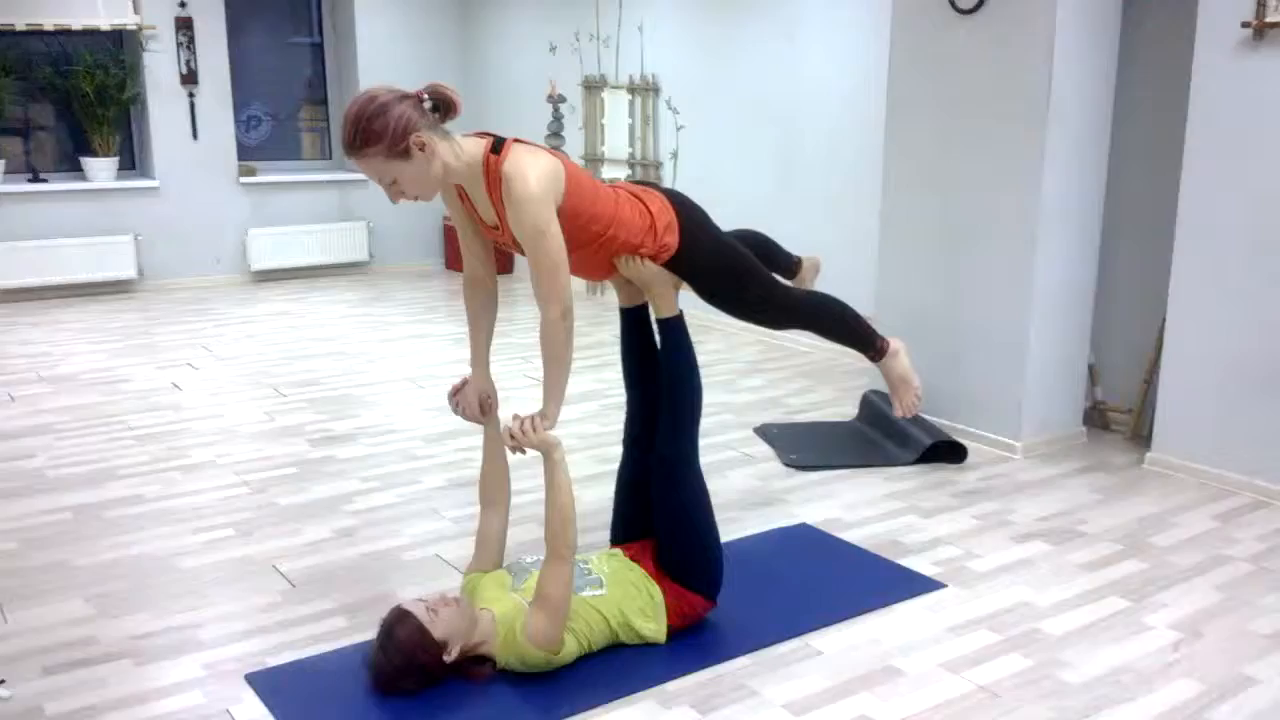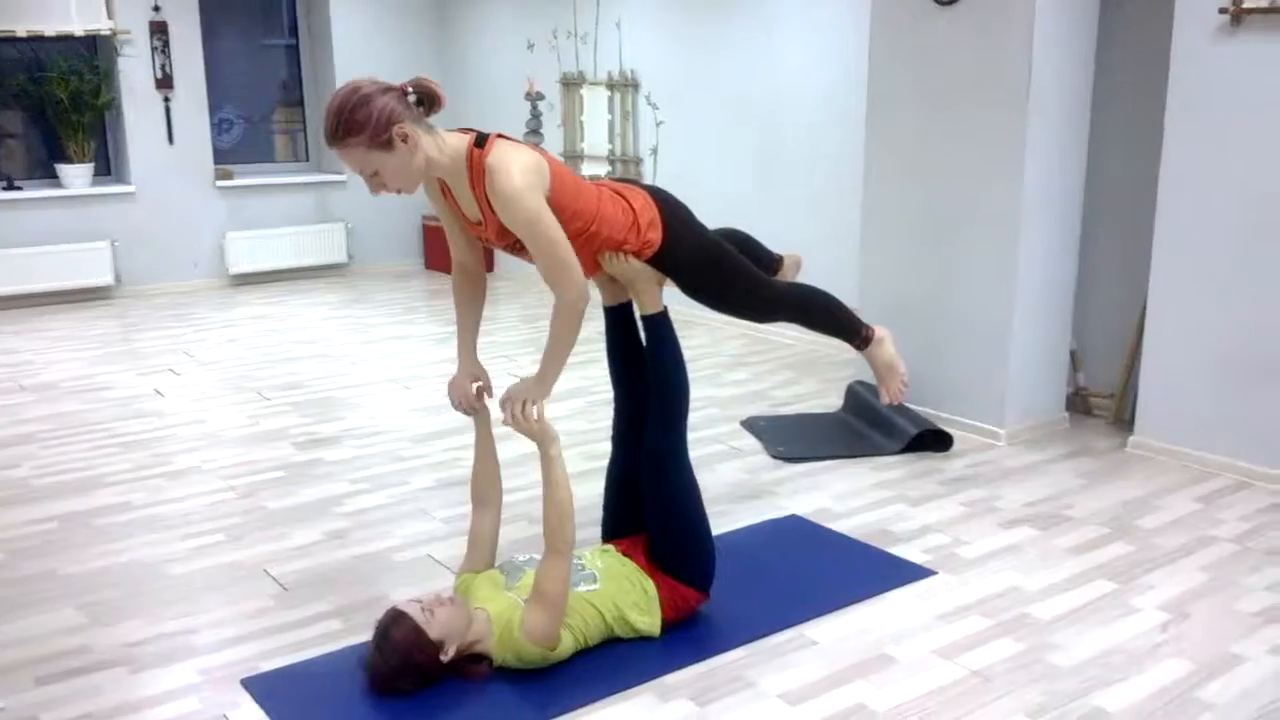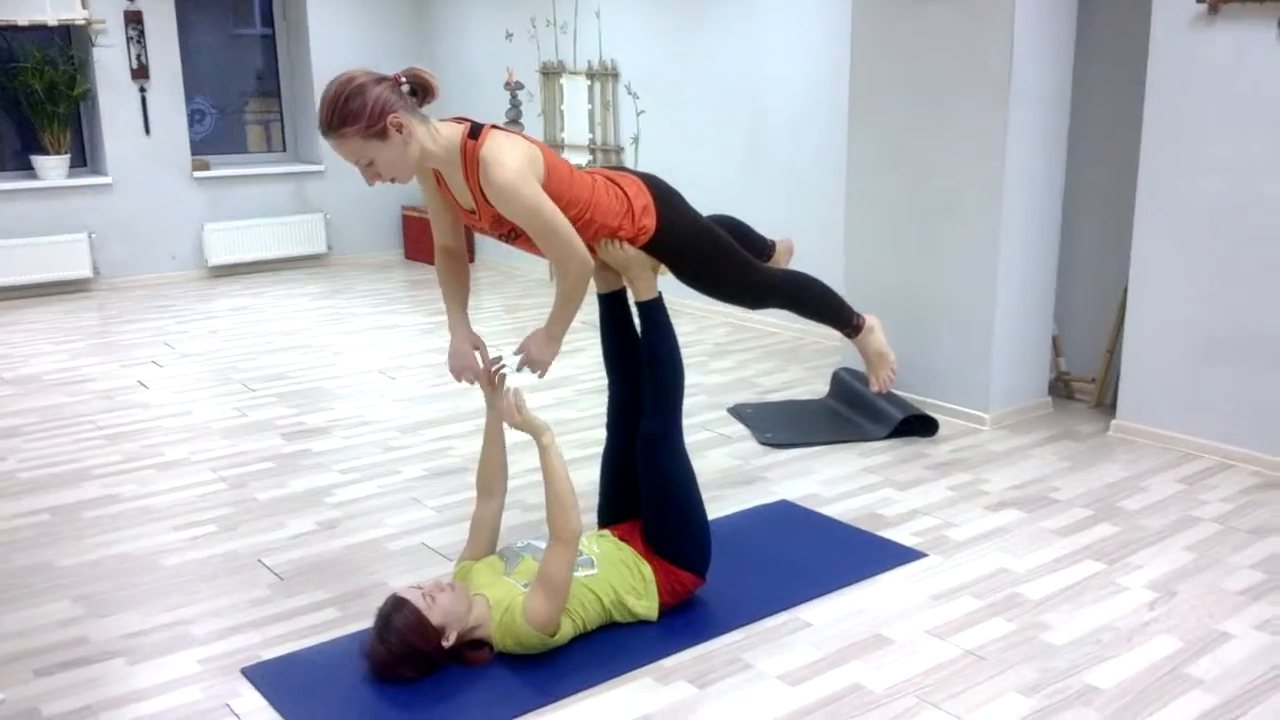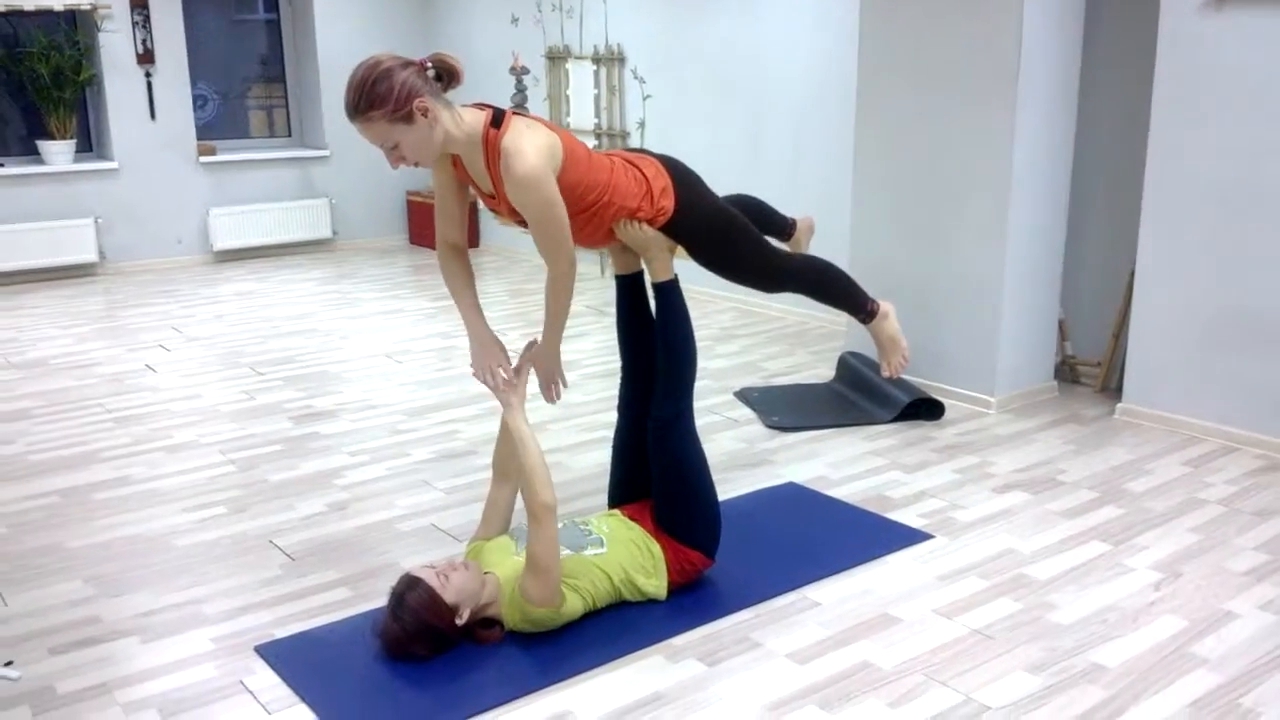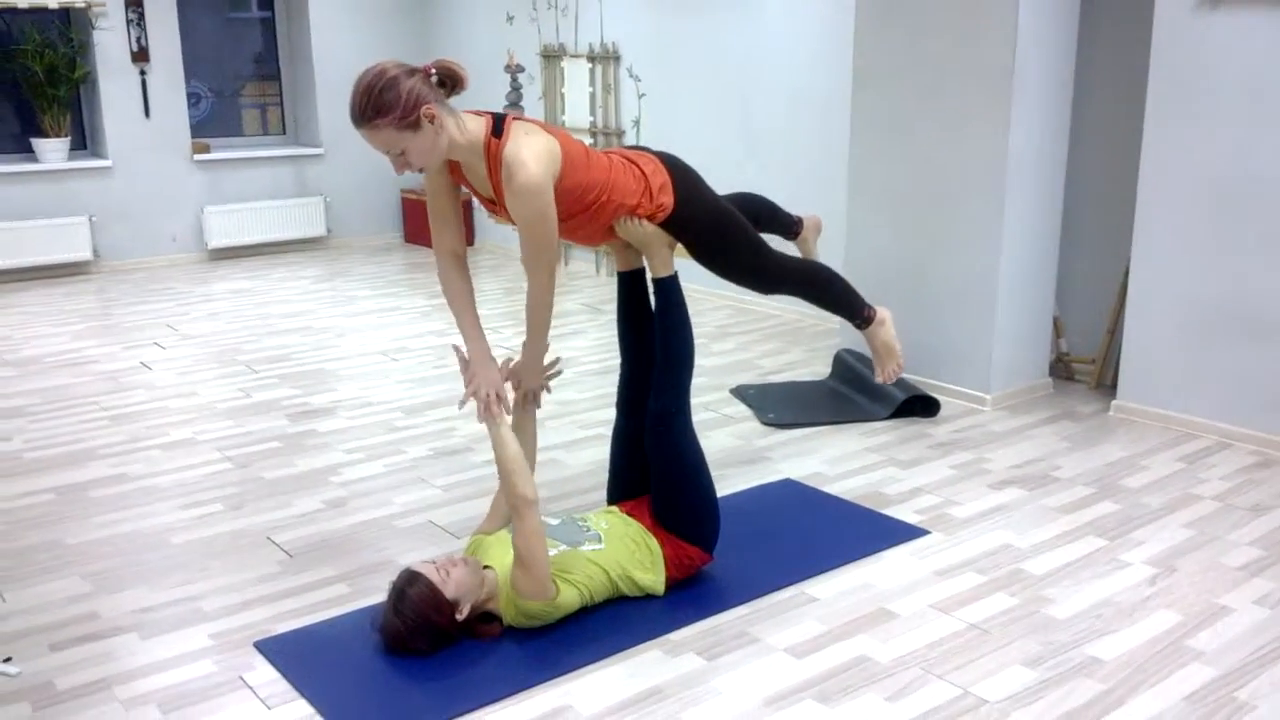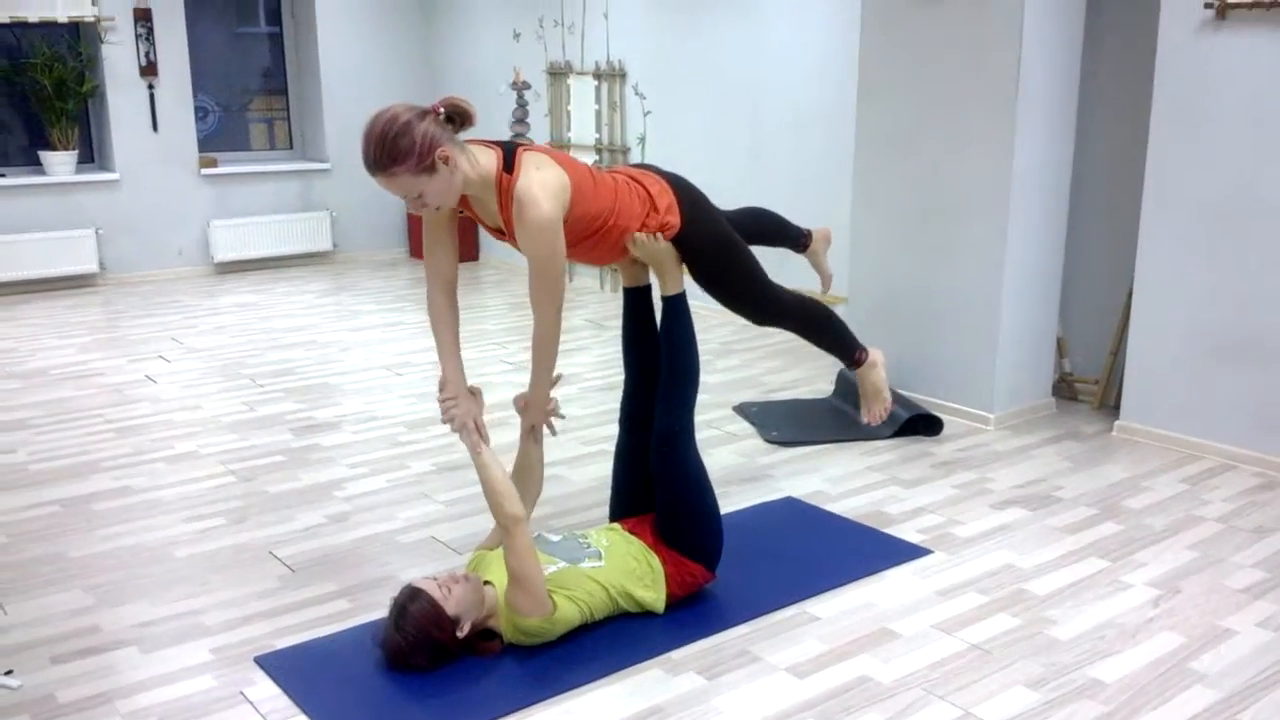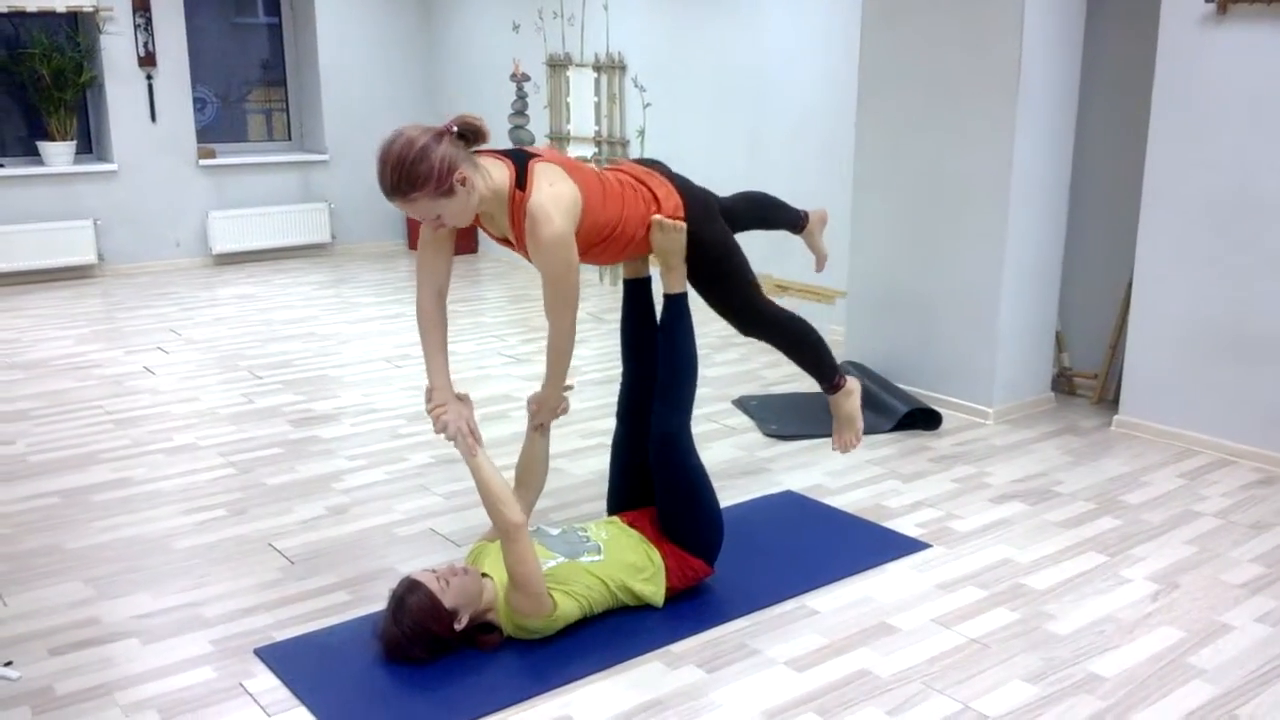
dt=0.3s
person 1, frame 1
left shoulder: (522, 181)
right shoulder: (456, 180)
left elbow: (557, 308)
right elbow: (479, 277)
left wrist: (549, 413)
right wrist: (479, 372)
left hip: (667, 231)
right hip: (629, 218)
left knee: (774, 307)
right knee: (733, 249)
left ankle: (885, 352)
right ankle: (798, 265)
person 1, frame 2
left shoulder: (506, 179)
right shoulder: (439, 174)
left elbow: (573, 292)
right elbow: (468, 269)
left wrist: (541, 385)
right wrist: (466, 360)
left hip: (650, 230)
right hip: (612, 215)
left knee: (758, 301)
right knee: (716, 246)
left ankle: (871, 340)
person 1, frame 3
left shoulder: (499, 169)
right shoulder: (431, 161)
left elbow: (577, 265)
right elbow: (449, 248)
left wrist: (548, 340)
right wrist: (459, 329)
left hip: (642, 217)
right hip: (608, 202)
left knee: (752, 286)
left ankle: (860, 328)
right ankle: (772, 247)
person 1, frame 4
left shoulder: (520, 159)
right shoulder: (448, 149)
left elbow: (562, 266)
right elbow: (451, 244)
left wrist: (547, 353)
right wrist: (478, 333)
left hip: (660, 198)
right hip: (625, 184)
left knee: (768, 271)
right knee: (728, 213)
left ankle: (875, 313)
right ankle: (792, 227)
person 1, frame 5
left shoulder: (522, 165)
right shoulder: (444, 151)
left elbow: (542, 282)
right elbow: (450, 256)
left wrist: (530, 366)
right wrist: (479, 355)
left hip: (661, 193)
right hip: (623, 185)
left knee: (766, 271)
right knee: (735, 214)
left ankle: (871, 321)
right ankle: (800, 226)
person 1, frame 6
left shoulder: (532, 198)
right shoulder: (448, 181)
left elbow: (548, 316)
right elbow: (441, 286)
left wrist: (538, 398)
right wrist: (456, 386)
left hip: (665, 211)
right hip: (629, 198)
left knee: (763, 303)
right knee: (732, 227)
left ankle: (863, 361)
right ankle: (809, 239)
person 1, frame 7
left shoulder: (545, 213)
right shoulder: (450, 184)
left elbow: (563, 324)
right elbow: (431, 293)
left wrist: (550, 395)
right wrist: (443, 392)
left hip: (671, 210)
right hip: (630, 194)
left knee: (752, 313)
right knee: (733, 214)
left ankle: (840, 389)
right ankle: (805, 224)
person 2, frame 1
left shoulder: (481, 595)
right shoulder: (526, 644)
left elbow: (494, 508)
right elbow: (561, 552)
left wrist: (489, 426)
right wrist: (553, 455)
left hip: (630, 563)
right hip: (677, 591)
right knee: (672, 453)
right ankle: (662, 300)
person 2, frame 2
left shoulder: (474, 593)
right shoulder: (523, 641)
left elbow: (485, 509)
right elbow: (559, 547)
left wrist: (481, 423)
right wrist: (549, 448)
left hip: (624, 558)
right hip: (668, 584)
right knee: (661, 446)
right ankle: (646, 298)
person 2, frame 3
left shoulder: (473, 581)
right shoulder: (522, 627)
left elbow: (490, 497)
right elbow: (567, 533)
left wrist: (495, 414)
right wrist: (542, 435)
left hip: (620, 544)
right hip: (666, 569)
right knee: (657, 432)
left ankle: (611, 283)
right ankle: (641, 284)
person 2, frame 4
left shoulder: (485, 559)
right shoulder: (529, 606)
left elbow: (504, 482)
right elbow: (543, 506)
left wrist: (512, 400)
right wrist: (515, 415)
left hip: (631, 524)
right hip: (675, 547)
right knee: (668, 413)
right ankle: (658, 266)
person 2, frame 5
left shoulder: (484, 553)
right shoulder: (525, 603)
left elbow: (516, 489)
right elbow: (524, 502)
left wrist: (523, 404)
right wrist: (494, 417)
left hip: (629, 520)
right hip: (674, 544)
right knee: (665, 411)
left ankle: (632, 259)
right ankle: (658, 262)
person 2, frame 6
left shoulder: (485, 569)
right shoulder: (525, 621)
left elbow: (523, 499)
right elbow: (513, 520)
left wrist: (531, 429)
right wrist: (475, 441)
left hip: (632, 537)
right hip: (678, 561)
right knee: (669, 430)
left ankle: (638, 275)
right ankle: (667, 279)
person 2, frame 7
left shoulder: (484, 563)
right shoulder: (523, 616)
left elbow: (523, 494)
right elbow: (513, 523)
left wrist: (538, 425)
right wrist: (469, 446)
left hip: (631, 529)
right hip: (679, 554)
right knee: (667, 430)
left ankle: (638, 269)
right ankle: (672, 278)
